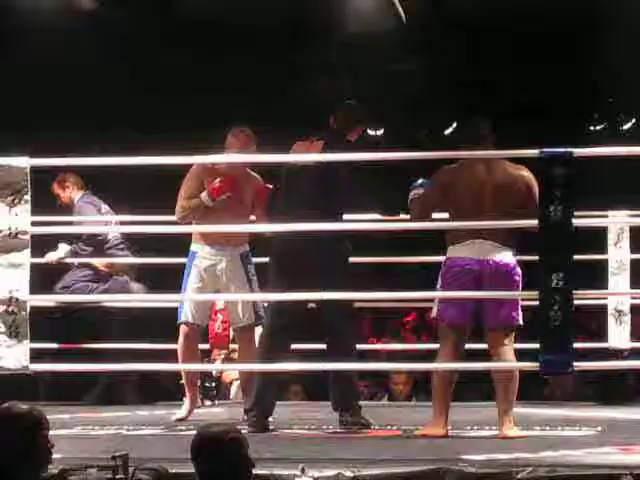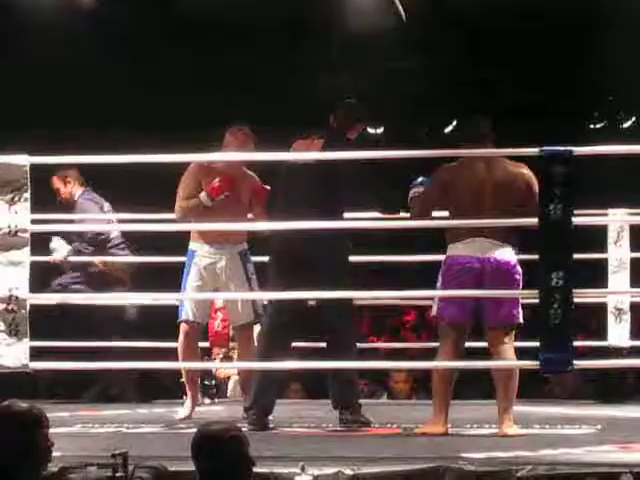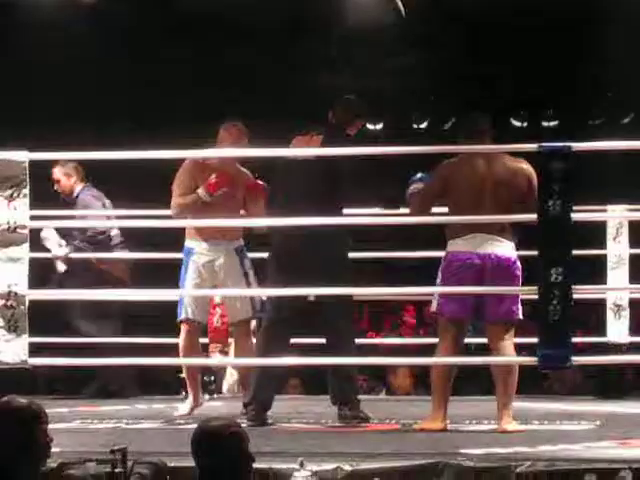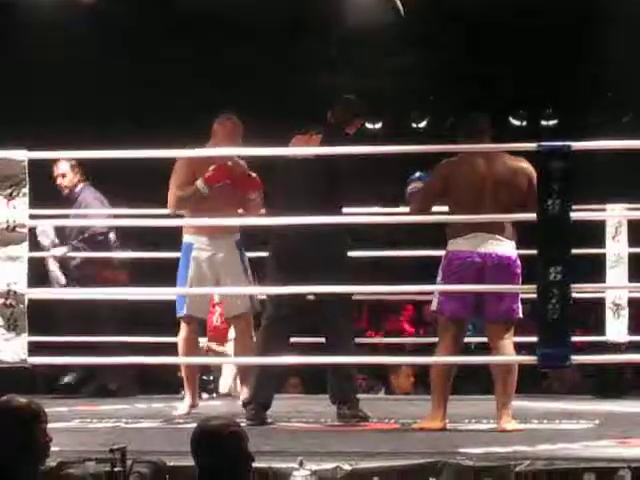
dt=0.1s
person 1, frame 1
left shoulder: (296, 150)
right shoulder: (346, 154)
left elbow: (275, 206)
left hip: (286, 249)
right hip: (324, 250)
left knee: (275, 332)
right knee: (340, 332)
left ankle: (258, 412)
right ankle: (348, 410)
person 1, frame 2
left shoulder: (296, 148)
right shoulder: (345, 153)
left elbow: (274, 205)
left hip: (286, 247)
right hip: (324, 248)
left knee: (275, 330)
right knee: (339, 330)
left ankle: (257, 410)
right ankle: (348, 408)
person 1, frame 3
left shoulder: (296, 145)
right shoulder: (345, 148)
left elbow: (273, 201)
left hip: (286, 244)
right hip: (324, 245)
left knee: (275, 325)
right knee: (339, 326)
left ankle: (257, 405)
right ankle: (347, 404)
person 1, frame 4
left shoulder: (295, 144)
right shoulder: (343, 148)
left elbow: (272, 201)
left hip: (286, 243)
right hip: (322, 244)
left knee: (274, 324)
right knee: (338, 325)
left ankle: (257, 404)
right ankle: (346, 403)
person 2, frame 1
left shoulder: (449, 175)
right shoulder: (520, 175)
left elbow: (418, 215)
right elbow: (538, 222)
left wrist: (417, 196)
left hip: (461, 259)
right hip: (502, 260)
left knee: (449, 342)
right knee: (502, 343)
left ankle: (439, 421)
right ankle: (506, 422)
person 2, frame 2
left shoulder: (449, 173)
right shoulder: (520, 173)
left elbow: (418, 213)
left wrist: (416, 194)
left hip: (461, 257)
right hip: (502, 258)
left knee: (450, 340)
right knee: (502, 341)
left ankle: (439, 419)
right ankle: (506, 420)
person 2, frame 3
left shoulder: (449, 169)
right shoulder: (520, 169)
left elbow: (417, 209)
right elbow: (537, 214)
left wrist: (415, 191)
left hip: (461, 252)
right hip: (503, 254)
left knee: (449, 337)
right knee: (502, 337)
left ankle: (438, 415)
right ankle: (506, 416)
person 2, frame 4
left shoulder: (449, 168)
right shoulder: (521, 168)
left elbow: (418, 208)
right elbow: (537, 213)
left wrist: (415, 190)
left hip: (462, 251)
right hip: (502, 252)
left knee: (449, 335)
right knee: (502, 336)
left ankle: (437, 414)
right ankle: (505, 415)
person 3, frame 1
left shoulder: (254, 181)
right shoulder: (201, 171)
right elbow: (180, 213)
left wrist: (266, 206)
right wrist: (211, 196)
left hip: (237, 258)
right hip: (202, 256)
left knee: (246, 331)
right knee: (187, 331)
left ankle: (249, 399)
right ankle: (191, 398)
person 3, frame 2
left shoulder: (251, 180)
right shoulder: (198, 170)
right elbow: (179, 212)
left wrist: (263, 205)
right wrist: (209, 195)
left hip: (235, 256)
right hip: (201, 255)
left knee: (245, 329)
right knee: (187, 329)
left ankle: (248, 398)
right ankle: (192, 397)
person 3, frame 3
left shoulder: (244, 176)
right shoulder: (193, 167)
left elbow: (257, 220)
right elbow: (176, 210)
left wrist: (259, 202)
right wrist: (207, 191)
left hip: (232, 251)
right hip: (198, 252)
left knee: (243, 326)
right knee: (188, 326)
right ankle: (193, 395)
person 3, frame 4
left shoulder: (240, 167)
right shoulder: (190, 161)
left elbow: (253, 212)
right elbow: (174, 203)
left wrist: (254, 193)
right wrist: (205, 183)
left hip: (230, 245)
right hip: (197, 247)
left knee: (243, 320)
right knee: (189, 323)
left ankle: (245, 388)
right ankle: (190, 394)
person 4, frame 1
left shoulder: (84, 206)
right shoulder: (97, 205)
left elbow: (95, 236)
left wrist: (66, 252)
right wrist: (68, 251)
left hip: (108, 261)
left knee: (65, 287)
person 4, frame 2
left shoulder: (85, 204)
right shoulder: (92, 202)
left elbow: (98, 236)
left wrist: (68, 253)
right wrist: (66, 250)
left hip: (109, 263)
right hip: (115, 267)
person 4, frame 3
left shoulder: (87, 198)
right shoulder: (81, 200)
left elbow: (99, 233)
left wrist: (69, 250)
right wrist: (61, 244)
left hip: (105, 267)
right hip: (104, 268)
right knee: (108, 325)
person 4, frame 4
left shoulder: (87, 198)
right shoulder: (78, 200)
left elbow: (99, 233)
left wrist: (67, 249)
right wrist: (53, 242)
left hip: (98, 271)
right hip: (92, 271)
right knee: (103, 327)
